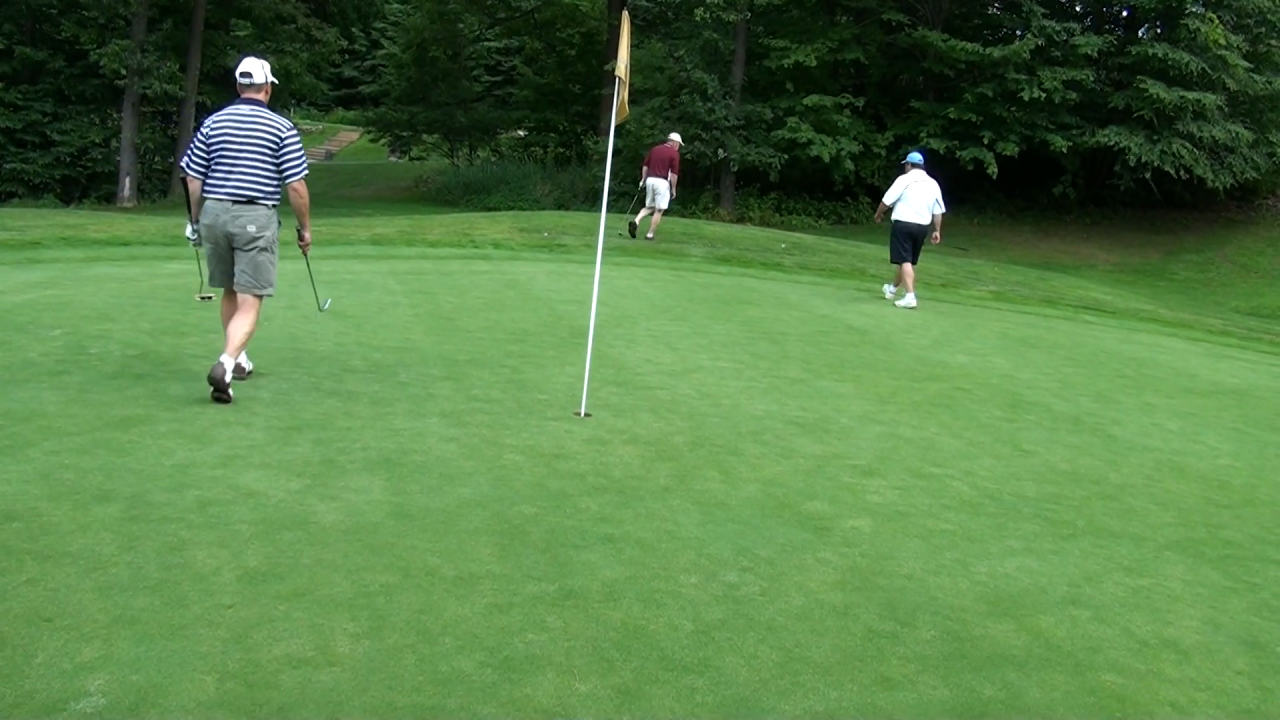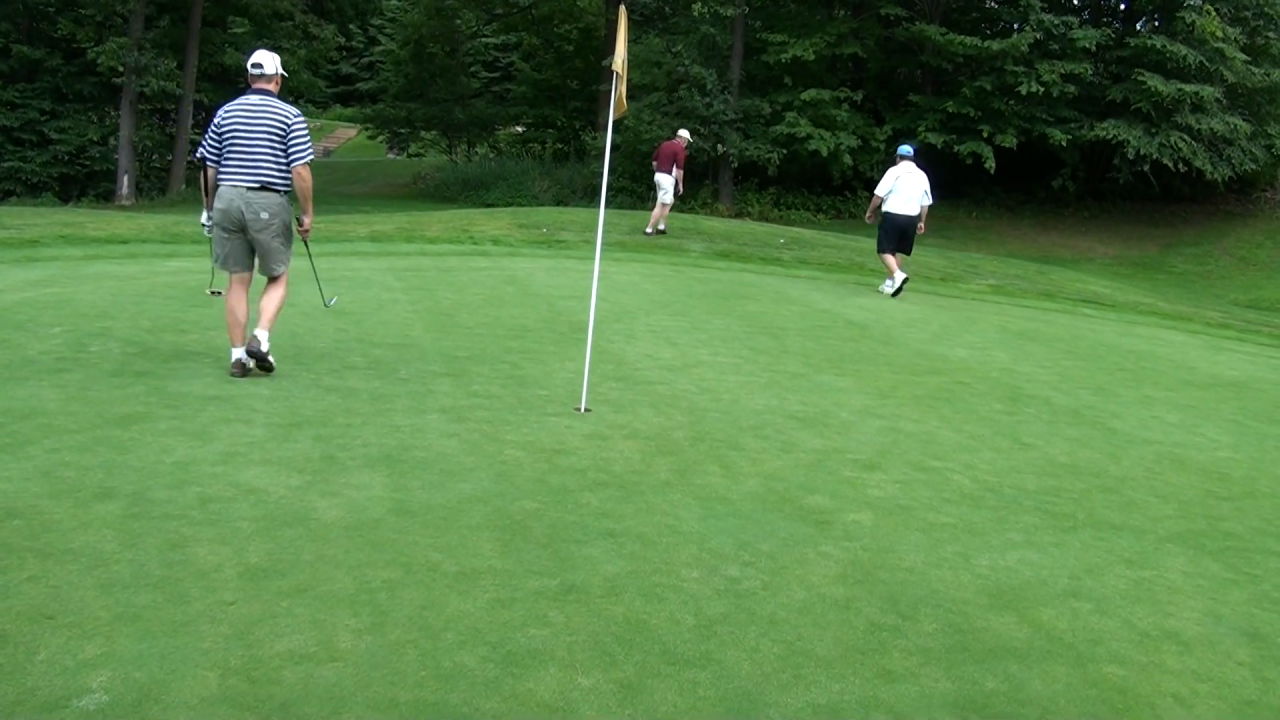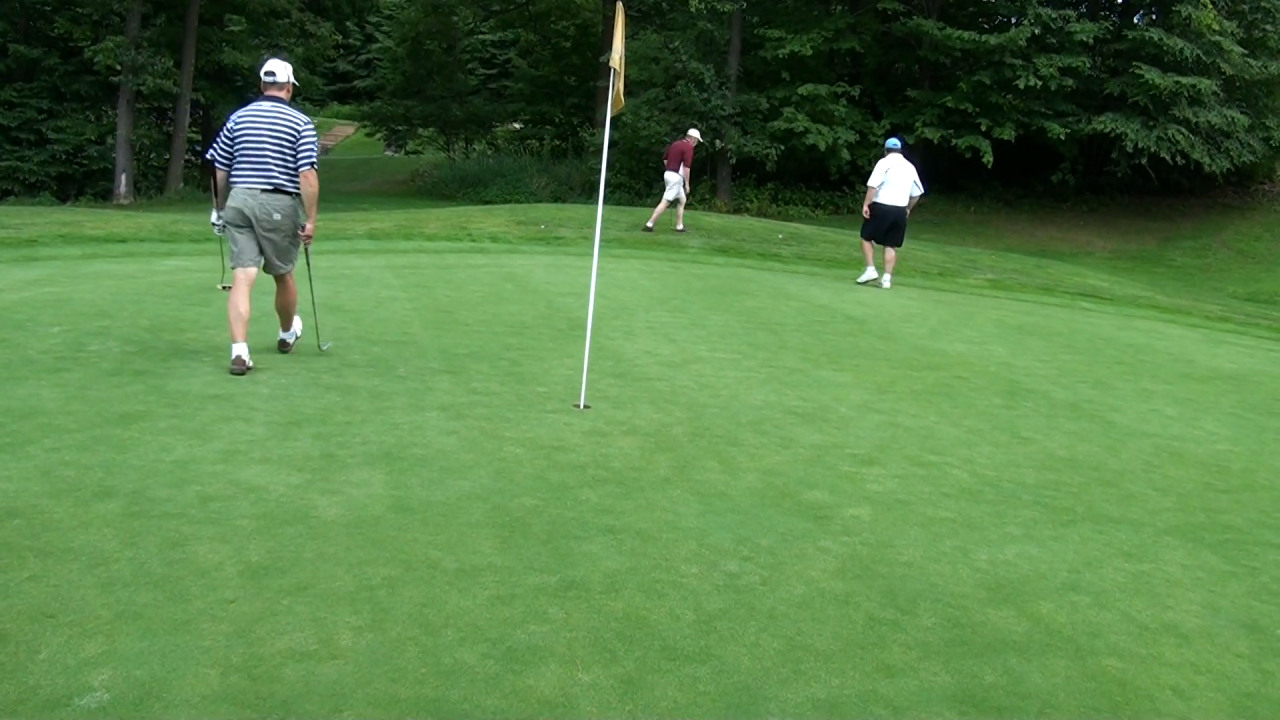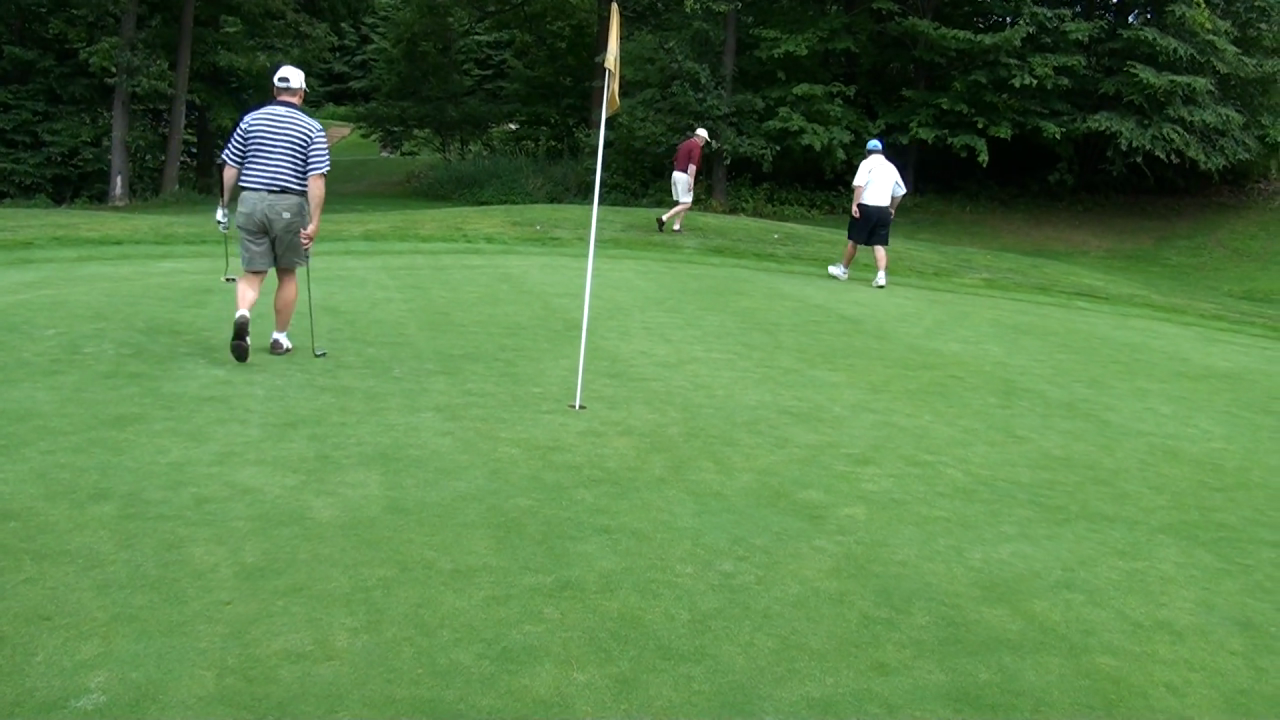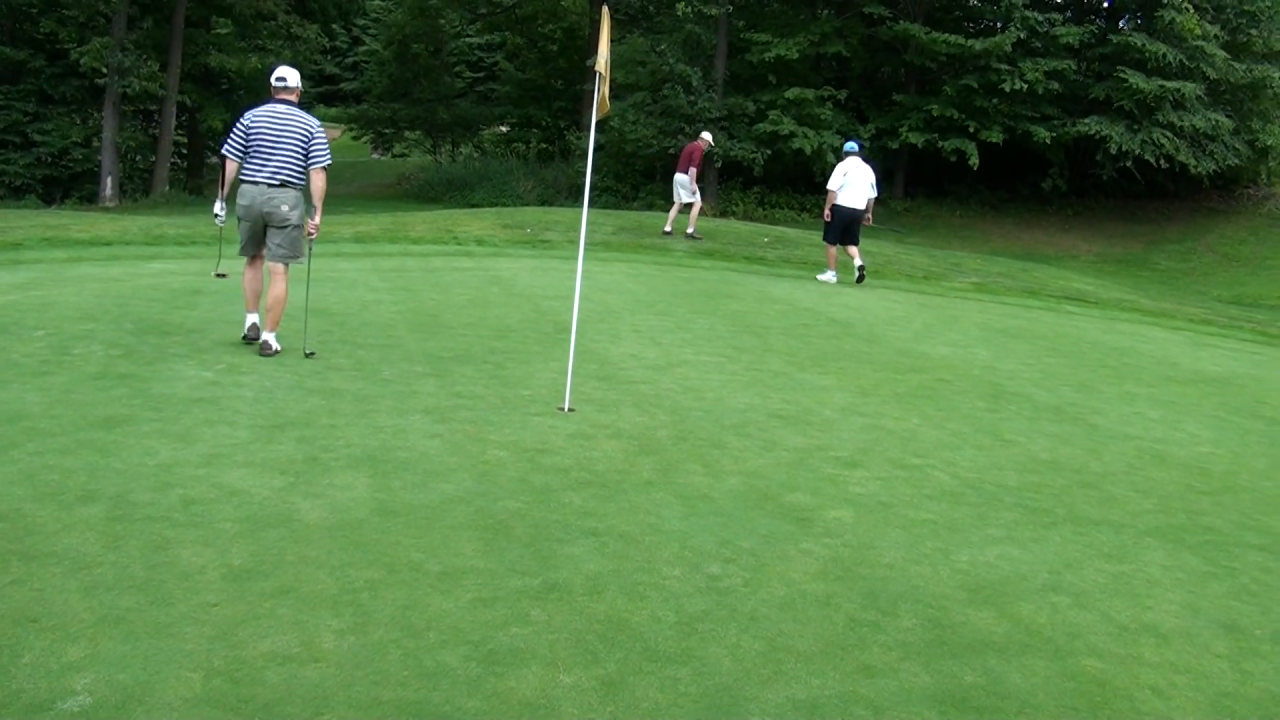
dt=0.2s
person 1, frame 1
left shoulder: (213, 122)
right shoulder: (282, 127)
left elbow: (194, 180)
right elbow: (296, 186)
left wrist: (194, 221)
right wrist: (305, 227)
left hip: (216, 216)
right hip: (256, 221)
left knee: (232, 294)
right knee: (248, 306)
left ankle: (237, 359)
right ankle: (223, 364)
person 1, frame 2
left shoulder: (225, 113)
right shoulder: (290, 115)
left elbow: (209, 168)
right elbow: (300, 171)
left wrist: (209, 209)
right wrist: (307, 214)
left hip: (229, 202)
right hip: (269, 205)
left knee: (238, 282)
right knee: (277, 279)
left ankle: (239, 355)
right ankle: (260, 338)
person 1, frame 3
left shoulder: (238, 117)
right shoulder: (300, 122)
left elbow: (220, 170)
right elbow: (307, 175)
left wrist: (218, 209)
right wrist: (311, 219)
left hip: (241, 203)
right hip: (280, 207)
left knee: (243, 280)
right knee: (283, 276)
left ankle: (239, 352)
right ankle: (287, 333)
person 1, frame 4
left shoulder: (251, 120)
right shoulder: (312, 128)
left elbow: (231, 168)
right elbow: (316, 179)
left wrist: (223, 206)
right wrist: (314, 222)
left hip: (251, 204)
right hip: (288, 207)
left knee: (252, 276)
right knee: (287, 275)
left ankle: (242, 316)
right ankle: (280, 337)
person 1, frame 5
left shoulder: (251, 117)
right shoulder: (311, 124)
left elbow: (231, 162)
right elbow: (317, 172)
left wrist: (221, 199)
right wrist: (317, 213)
left hip: (250, 196)
right hip: (286, 201)
left knee: (253, 260)
right knee: (278, 272)
left ankle: (252, 321)
right ankle: (268, 338)
person 2, frame 1
left shoulder: (904, 179)
right shoulder: (933, 184)
left elbow: (886, 201)
right elbow: (938, 211)
left wrist: (878, 214)
right wrist: (937, 231)
left hip: (902, 225)
right hip: (922, 227)
left knee: (905, 262)
right knee: (908, 261)
left ankle: (910, 297)
right ankle: (892, 289)
person 2, frame 2
left shoulder: (894, 171)
right shoulder: (922, 176)
left elbow: (879, 194)
right elbow: (925, 203)
left wrist: (870, 211)
right wrist: (922, 222)
left hip: (892, 217)
right hip: (911, 219)
left knee: (885, 251)
right knee: (897, 252)
left ankle: (898, 275)
right ankle: (889, 283)
person 2, frame 3
left shoulder: (884, 162)
right shoulder: (910, 167)
left elbow: (873, 186)
right elbow: (916, 193)
left wrist: (866, 205)
right wrist: (908, 208)
left hip: (882, 207)
right hip: (900, 210)
left knee: (866, 237)
right knee: (891, 245)
left ankle: (870, 270)
right ankle: (886, 278)
person 2, frame 4
left shoulder: (867, 163)
right shoulder: (891, 167)
left elbow: (859, 185)
right elbow: (899, 192)
left wrist: (854, 205)
right wrist: (892, 208)
left hip: (865, 208)
right hip: (883, 210)
left knee: (853, 240)
right knee: (879, 245)
left ankle: (843, 270)
right ankle: (881, 275)
person 2, frame 5
left shoulder: (843, 166)
right shoulder: (868, 170)
left elbow: (832, 189)
right elbow: (871, 196)
left wrist: (827, 208)
right wrist: (868, 213)
left hip: (840, 209)
right hip: (858, 212)
left knee: (831, 242)
right knee: (850, 243)
left ankle: (831, 274)
right ankle: (858, 263)
